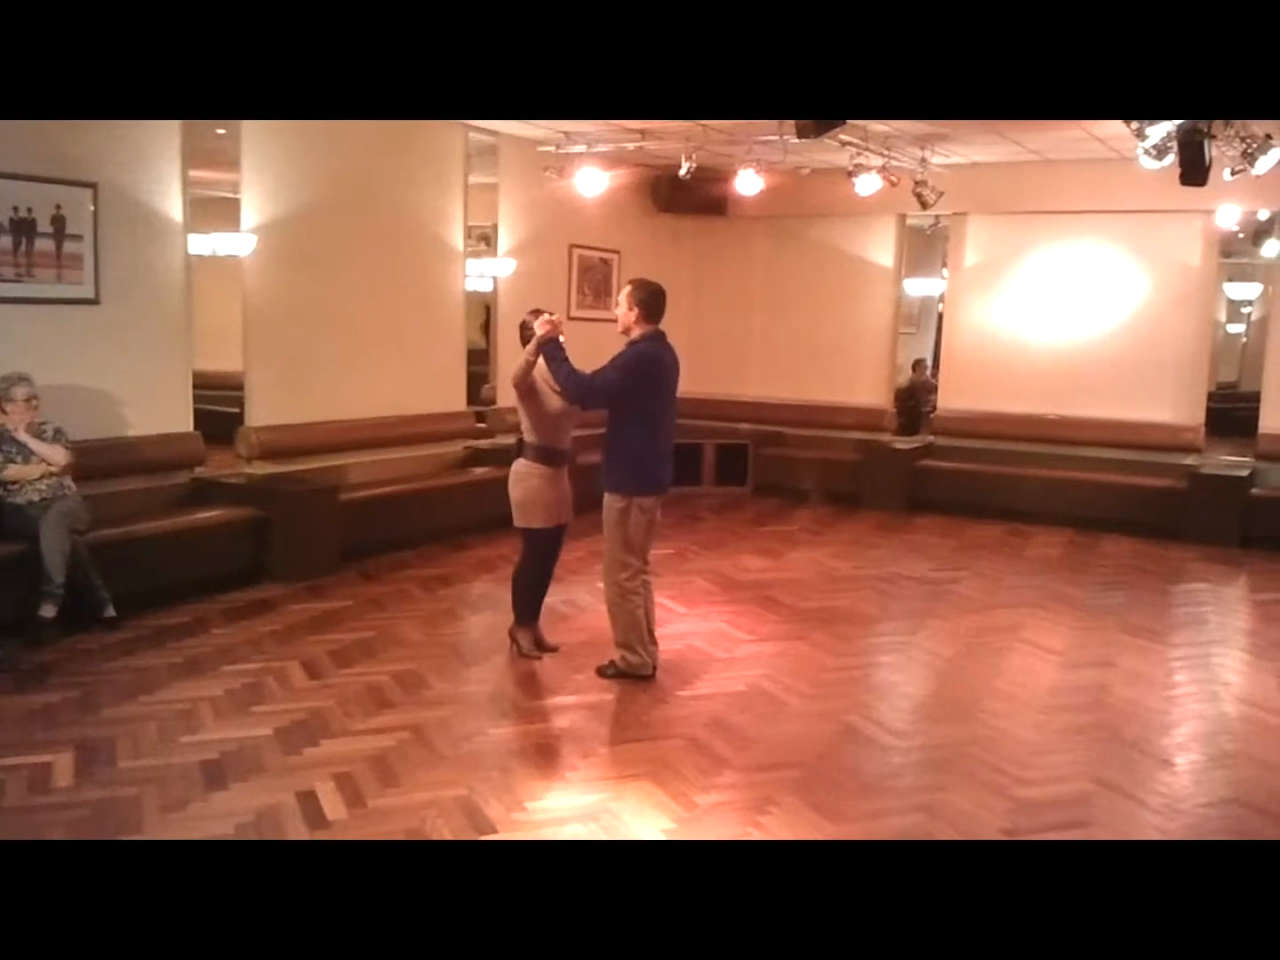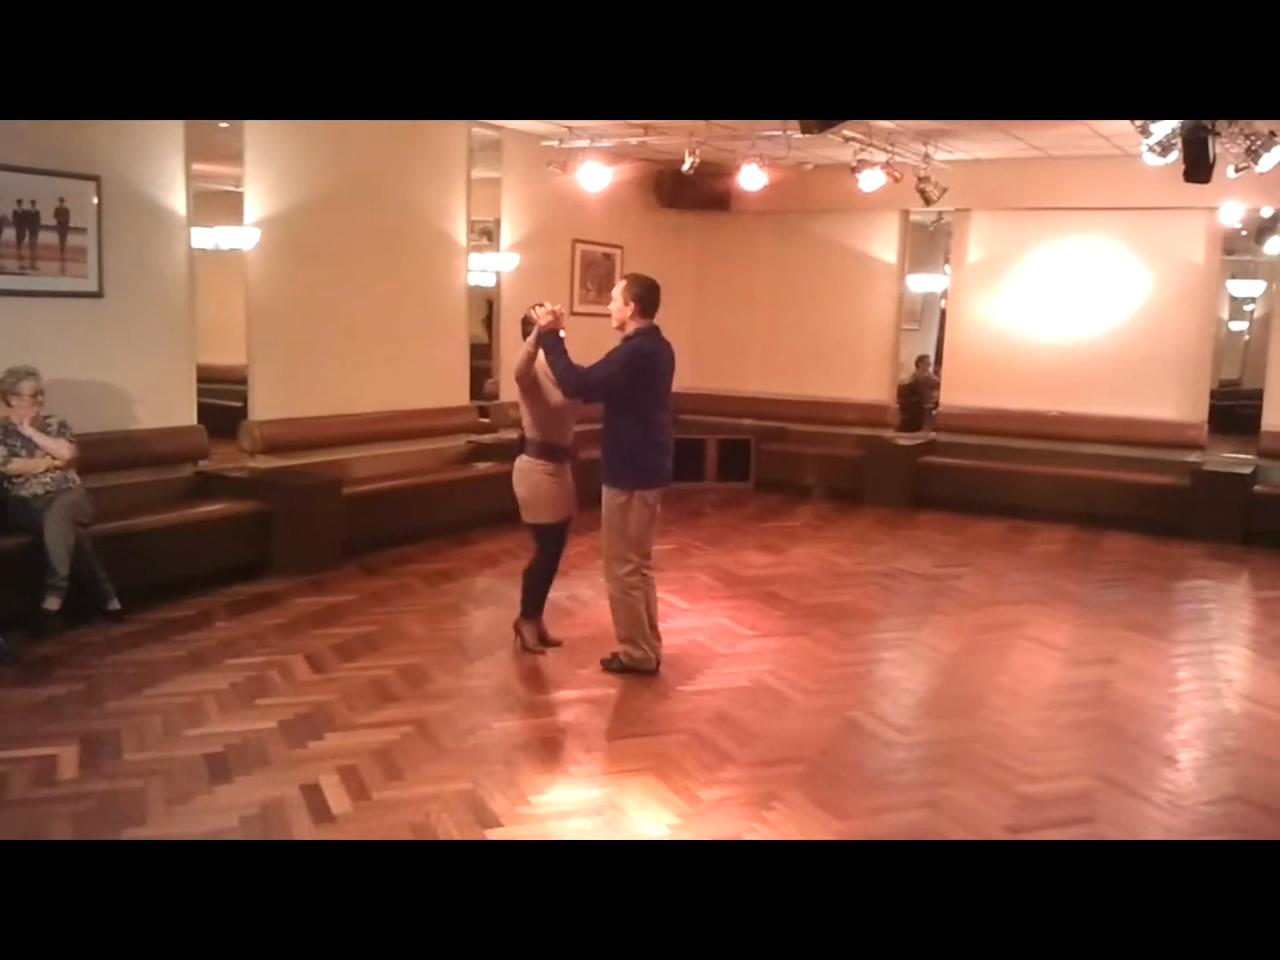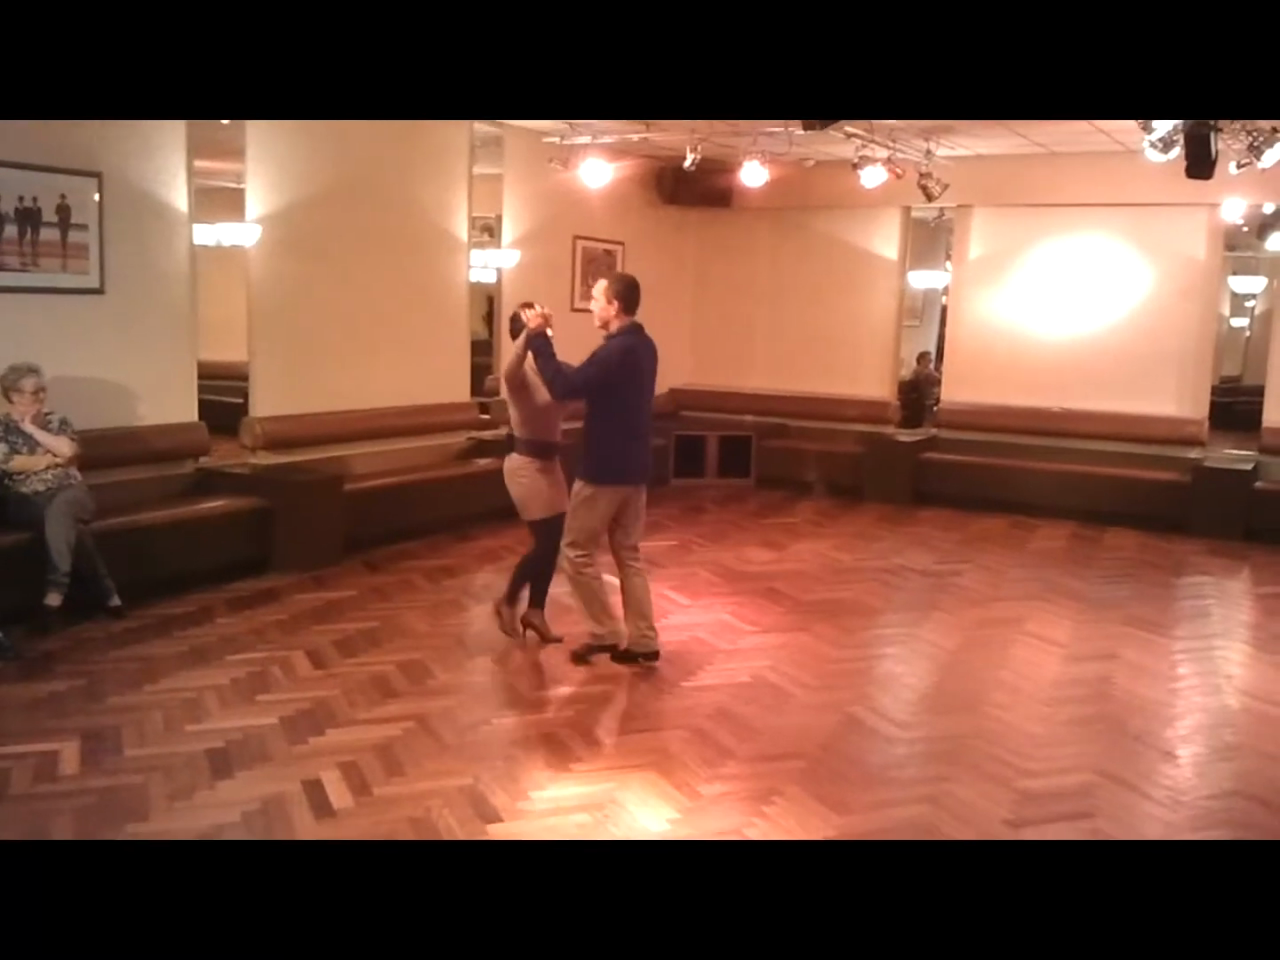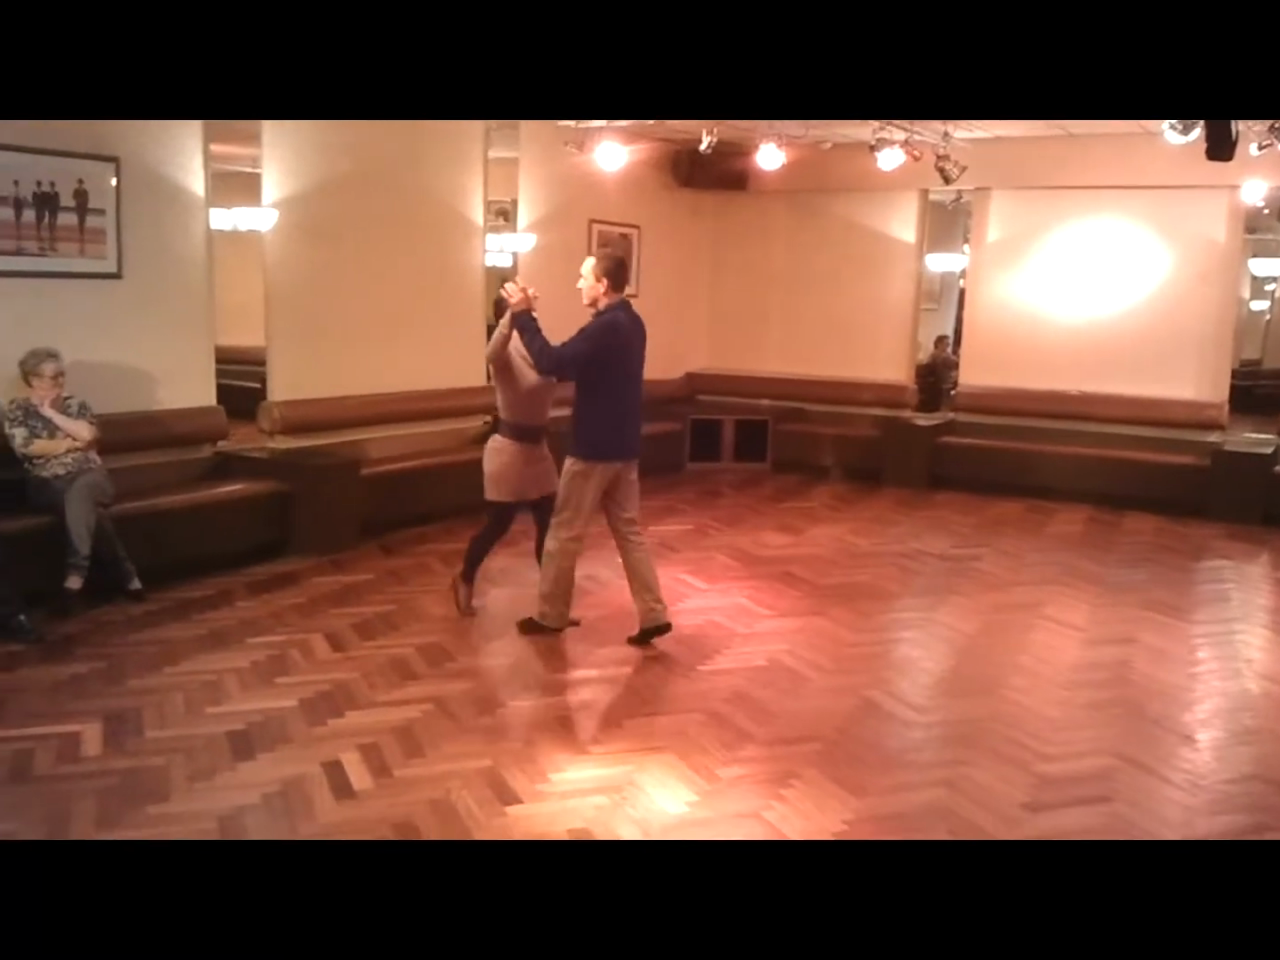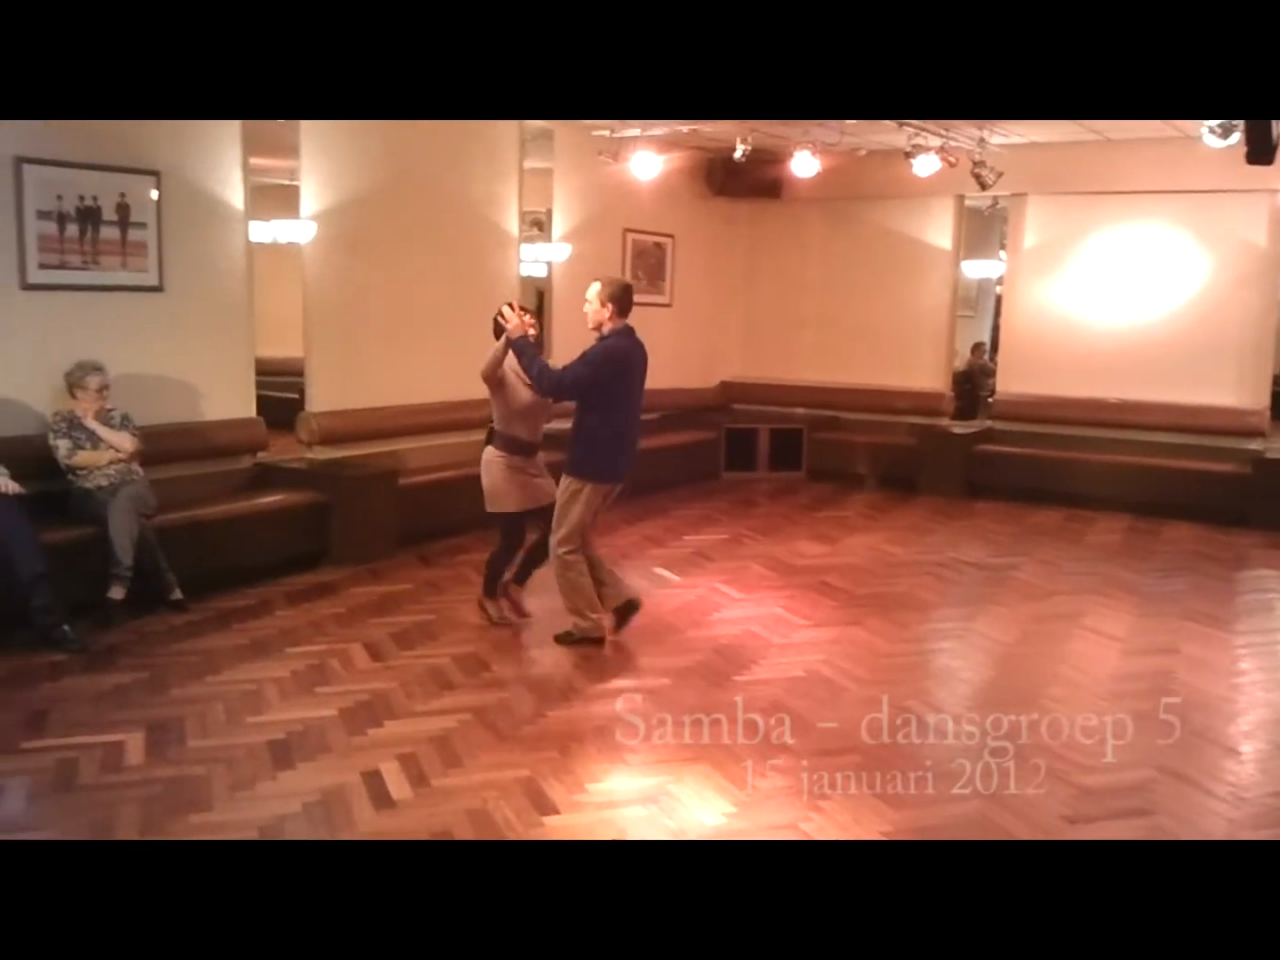
dt=0.3s
person 1, frame 1
left shoulder: (640, 357)
right shoulder: (661, 353)
left elbow: (582, 389)
right elbow: (606, 393)
left wrist: (551, 344)
left hip: (631, 479)
right hip: (650, 475)
left knee: (621, 572)
right knee: (636, 569)
left ankle: (634, 660)
right ankle: (644, 653)
person 1, frame 2
left shoulder: (634, 352)
right shoulder: (657, 348)
left elbow: (577, 385)
right elbow: (602, 386)
left wrist: (550, 336)
left hip: (629, 473)
right hip: (651, 469)
left knee: (622, 567)
right knee: (639, 563)
left ankle: (639, 654)
right ankle: (647, 648)
person 1, frame 3
left shoulder: (616, 351)
right shoulder: (643, 346)
left elbow: (564, 387)
left wrist: (539, 338)
left hip: (605, 470)
right hip: (635, 468)
left knee: (576, 549)
right knee: (628, 554)
left ankle: (605, 633)
right ankle: (643, 640)
person 1, frame 4
left shoulder: (604, 328)
right shoulder: (630, 323)
left elbow: (552, 362)
left wrist: (523, 315)
left hip: (593, 446)
right hip: (623, 445)
left knee: (565, 532)
right knee: (627, 530)
left ankle: (550, 616)
right ankle: (653, 615)
person 1, frame 5
left shoulder: (608, 352)
right shoulder: (631, 347)
left elbow: (554, 384)
left wrist: (520, 340)
left hip: (591, 463)
right hip: (614, 461)
left knee: (565, 545)
right knee: (578, 538)
left ankle: (588, 625)
right ankle: (617, 599)
person 2, frame 1
right shoulder: (531, 375)
right elbow: (517, 379)
right wrist: (540, 340)
left hip: (558, 470)
right hip: (532, 471)
left knee: (550, 553)
right knee: (533, 554)
left ankle: (532, 623)
right ankle: (520, 626)
person 2, frame 2
right shoulder: (533, 371)
right elbow: (519, 372)
right wrist: (541, 332)
left hip: (560, 465)
right hip: (535, 466)
left knee: (554, 549)
right knee: (546, 549)
left ankle: (535, 618)
right ankle: (526, 619)
person 2, frame 3
right shoulder: (522, 370)
right elbow: (508, 372)
right wrist: (529, 333)
left hip: (550, 461)
right hip: (525, 463)
left knee: (551, 541)
right knee: (549, 541)
left ankle: (535, 611)
right ankle: (507, 602)
person 2, frame 4
right shoulder: (507, 353)
right elbow: (494, 352)
right wrist: (513, 313)
left hip: (536, 447)
right hip: (507, 447)
left knee: (549, 522)
right knee: (498, 524)
right ankle: (463, 580)
person 2, frame 5
right shoulder: (502, 370)
right elbow: (486, 372)
right wrist: (510, 337)
left hip: (531, 460)
right hip: (503, 461)
left knee: (553, 529)
right knee: (512, 538)
left ankle: (512, 585)
right ankle: (489, 595)
person 3, frame 1
left shoulder: (50, 430)
left elbow: (62, 460)
left wrist: (26, 438)
right wrist: (47, 468)
left hip: (63, 501)
right hip: (22, 510)
left knee: (53, 521)
right knee: (59, 531)
left ankle: (51, 599)
right ankle: (99, 598)
person 3, frame 2
left shoulder: (55, 423)
left elbow: (67, 453)
left wrist: (31, 432)
right wrist: (50, 461)
left hip: (67, 495)
right hip: (26, 504)
left knee: (58, 513)
right knee: (63, 525)
left ankle: (55, 593)
right ankle: (103, 591)
person 3, frame 3
left shoulder: (57, 420)
left elbow: (68, 450)
left wrist: (32, 429)
right wrist: (52, 459)
left hip: (69, 491)
right hip: (27, 500)
left knee: (59, 509)
right knee: (65, 521)
left ankle: (57, 590)
right ankle: (105, 588)
person 3, frame 4
left shoulder: (75, 404)
left elbow: (88, 434)
right elbow: (26, 447)
left wrist: (51, 413)
right wrist: (71, 443)
left hip: (88, 475)
right hip: (47, 484)
left knee: (79, 493)
right knee: (84, 504)
left ankle: (77, 573)
right ankle: (124, 571)
person 3, frame 5
left shoulder: (118, 416)
right shoulder: (61, 421)
left elbow: (130, 446)
right elbow: (70, 458)
left wrist: (94, 425)
right wrist: (114, 455)
left hip: (131, 486)
right hip: (91, 494)
left knee: (122, 503)
right knee: (127, 514)
left ankle: (119, 584)
right ankle: (166, 582)
